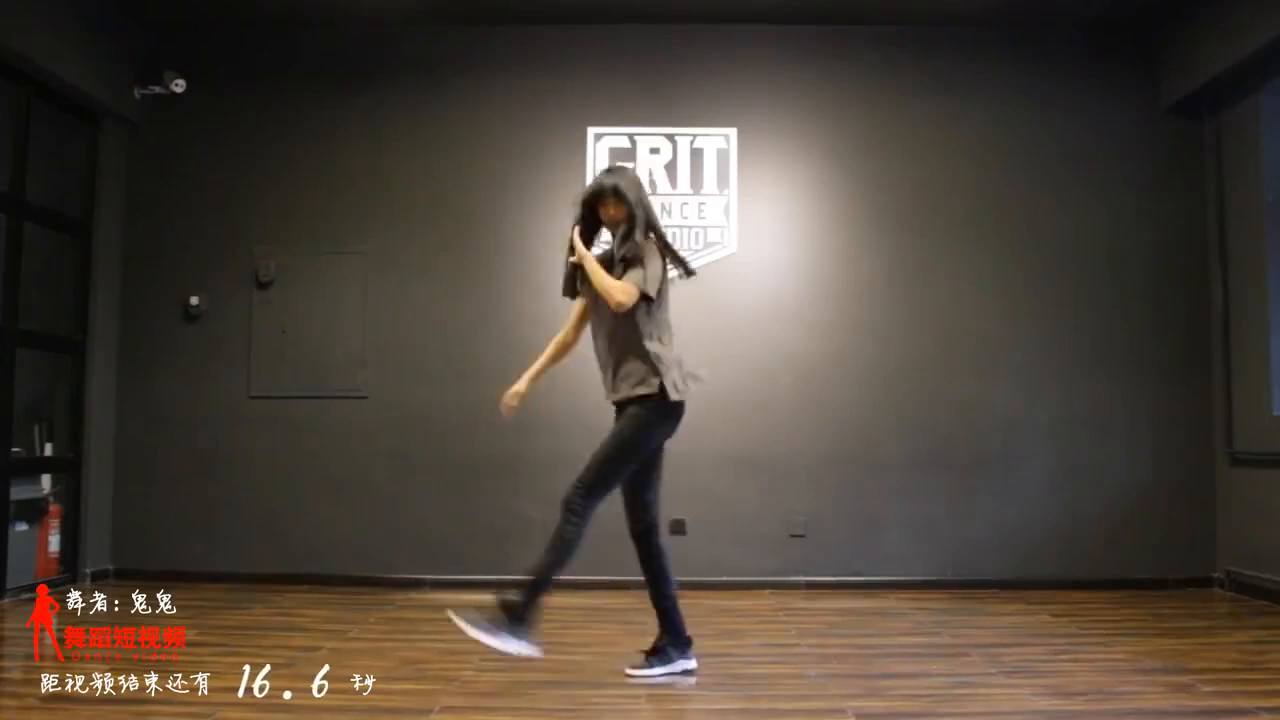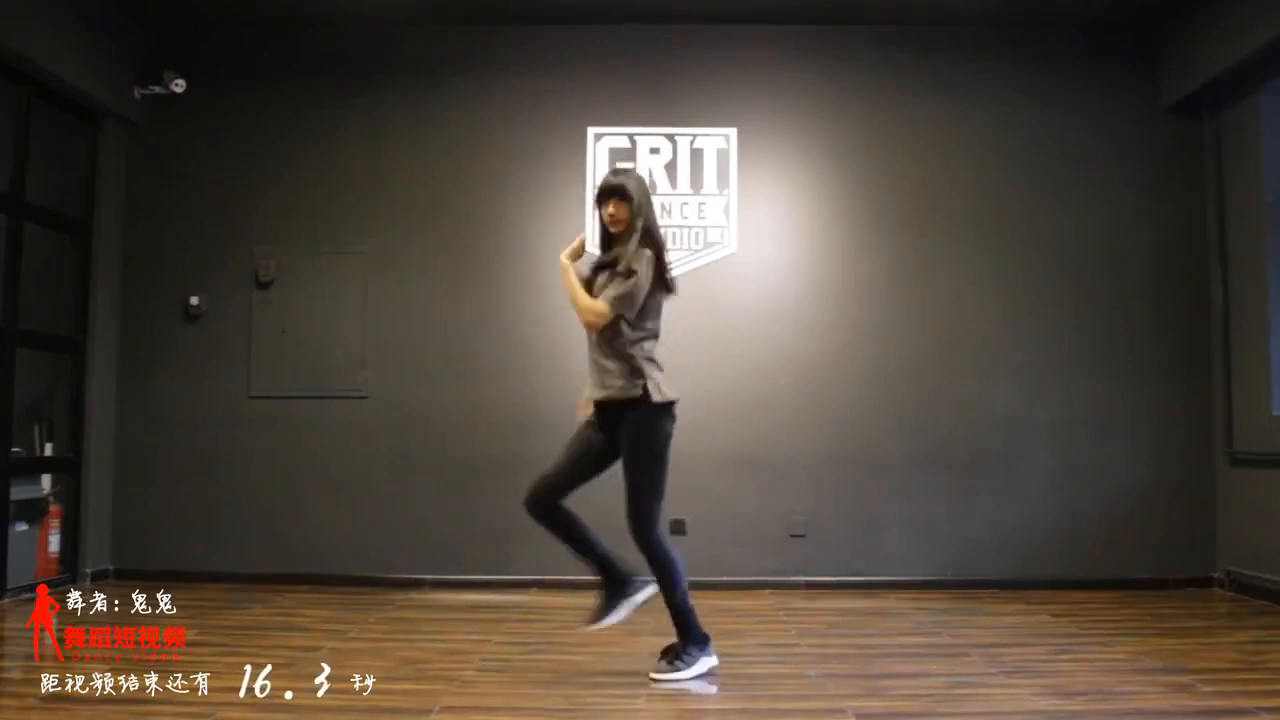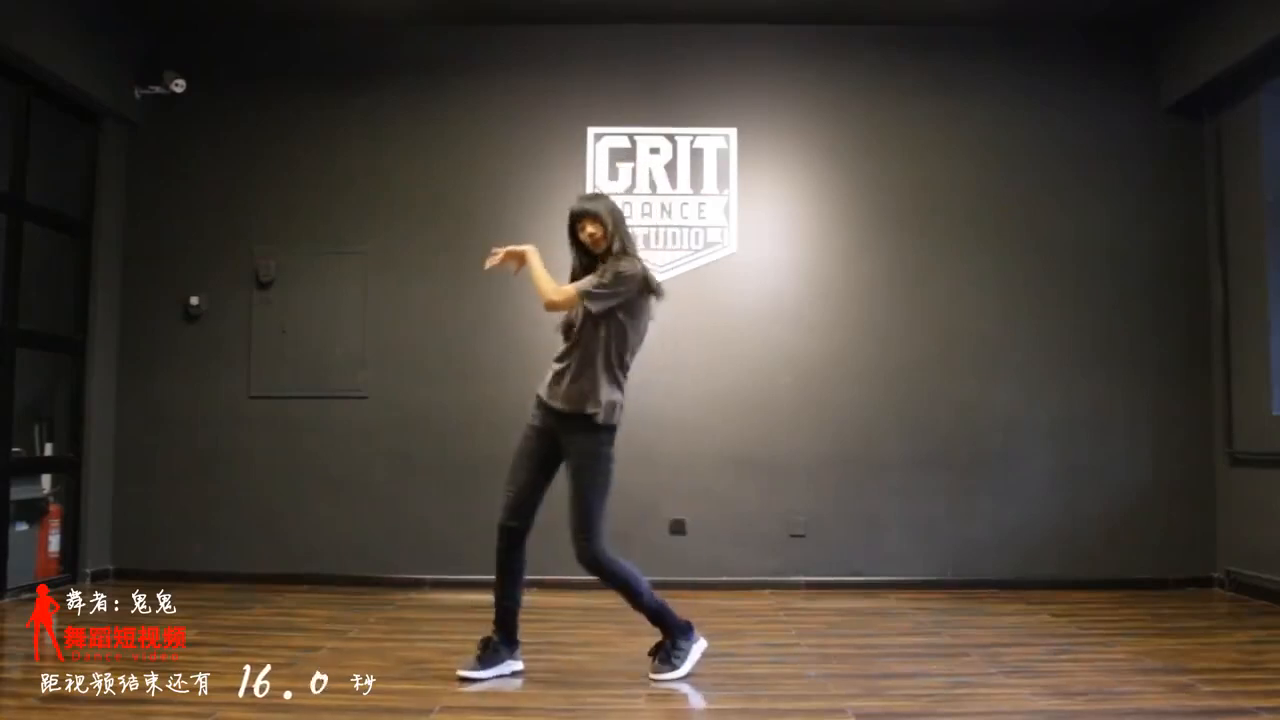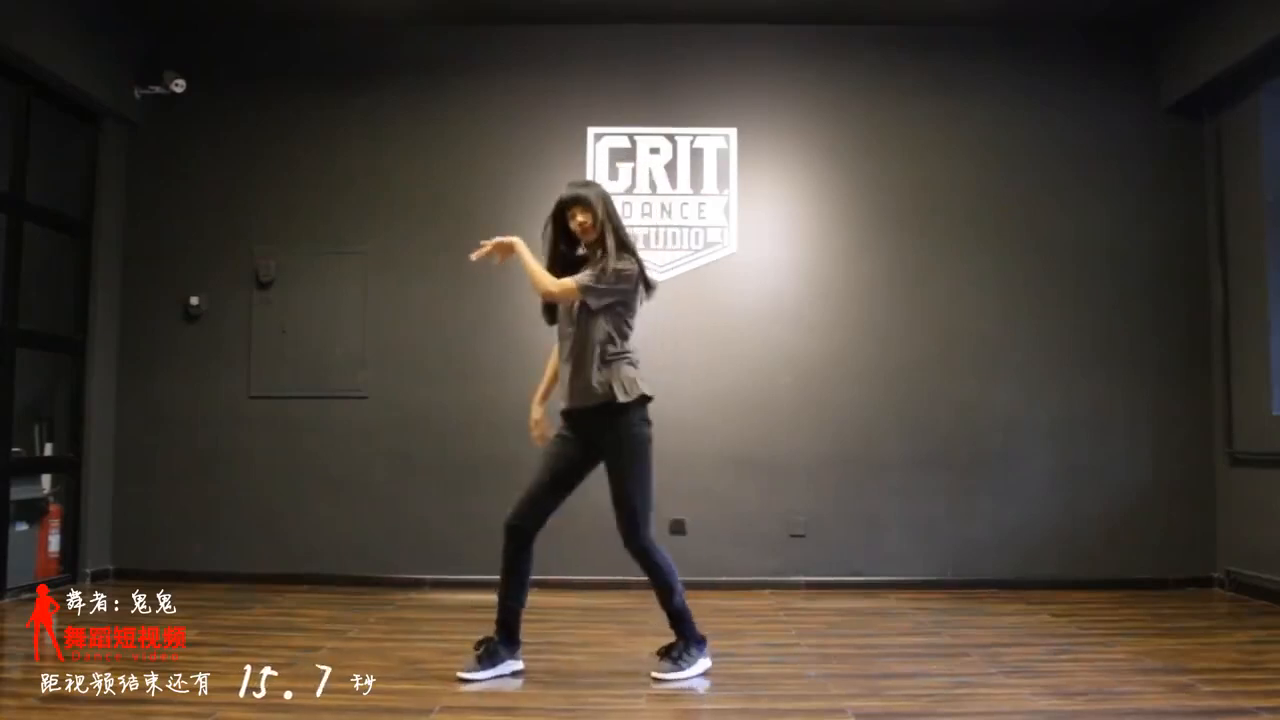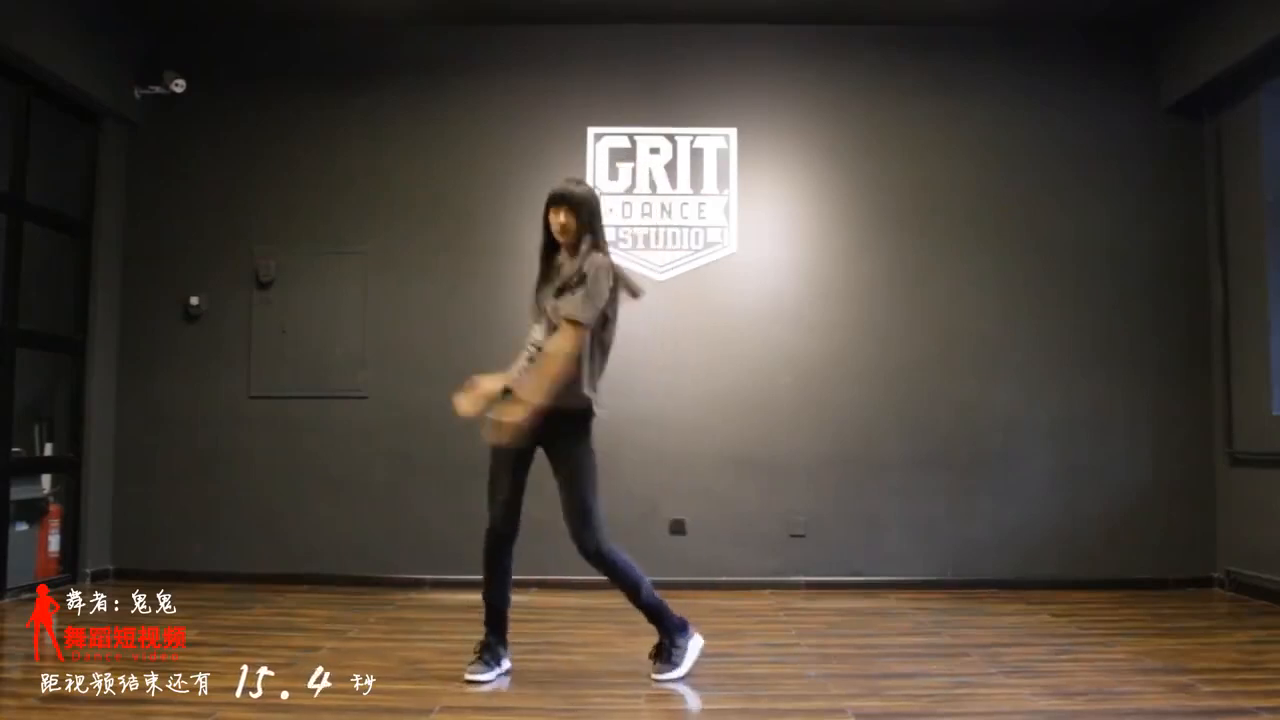
dt=0.3s
person 1, frame 1
left shoulder: (647, 250)
right shoulder: (602, 261)
left elbow: (624, 299)
right elbow: (572, 328)
left wrist: (585, 260)
right wrist: (527, 380)
left hip: (655, 399)
right hip: (634, 404)
left knee: (578, 502)
right knee: (642, 527)
left ankle: (517, 618)
right ankle: (675, 645)
person 1, frame 2
left shoulder: (641, 259)
right shoulder: (609, 262)
left elbow: (594, 317)
left wrist: (568, 267)
right wrist: (591, 399)
left hip: (642, 406)
right hip: (609, 408)
left knee: (644, 528)
right knee: (541, 500)
left ankle: (695, 644)
right ankle: (621, 584)
person 1, frame 3
left shoulder: (628, 274)
right shoulder: (592, 275)
left elbow: (554, 299)
left wrist: (530, 253)
left hip: (591, 424)
right hip: (548, 414)
left knee: (589, 549)
right knee: (511, 526)
left ankle: (679, 635)
right ankle: (504, 645)
person 1, frame 4
left shoulder: (621, 268)
right shoulder: (575, 265)
left elbow: (553, 291)
left wrist: (517, 246)
right wrist: (539, 400)
left hip: (619, 414)
right hip: (577, 419)
left knee: (636, 538)
right knee: (520, 523)
left ankle: (691, 644)
right ankle: (505, 646)
person 1, frame 5
left shoulder: (595, 269)
right shoulder: (554, 269)
left elbow: (569, 344)
left wrist: (525, 406)
right wrist: (499, 383)
left hip: (567, 413)
right hip: (521, 405)
left knee: (589, 541)
right knee: (499, 527)
left ankle: (676, 634)
right ankle: (495, 643)
